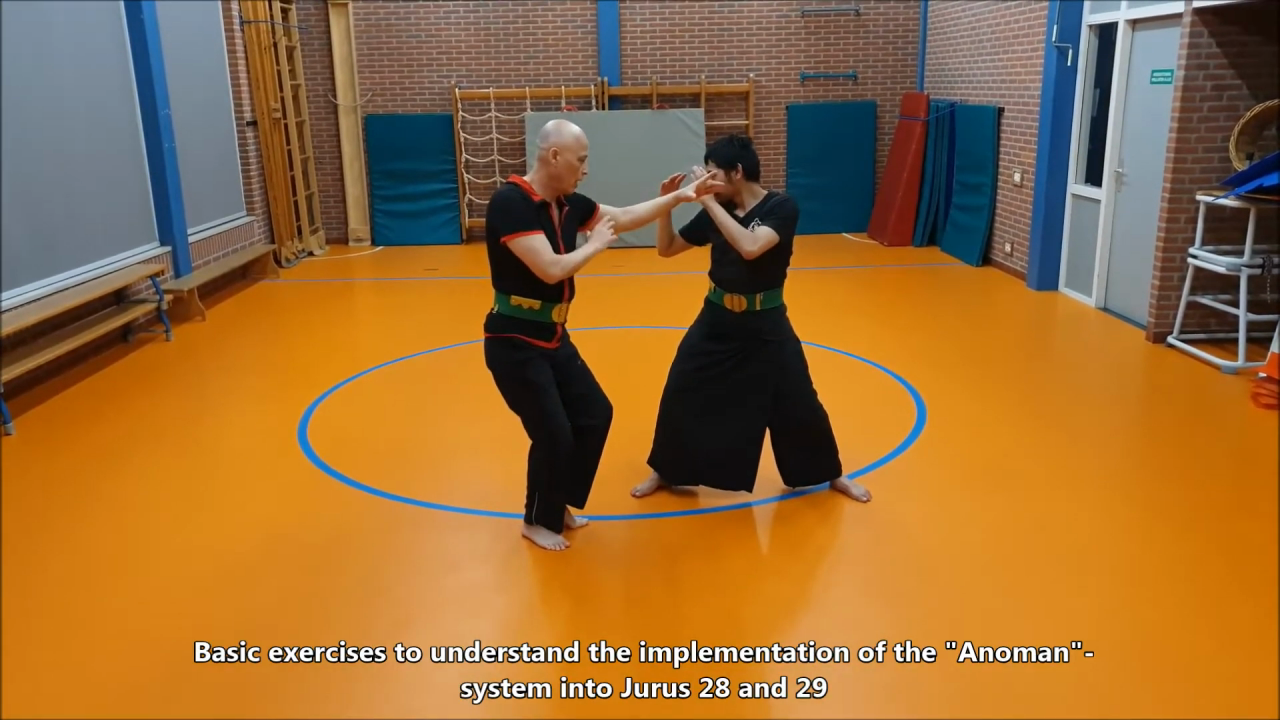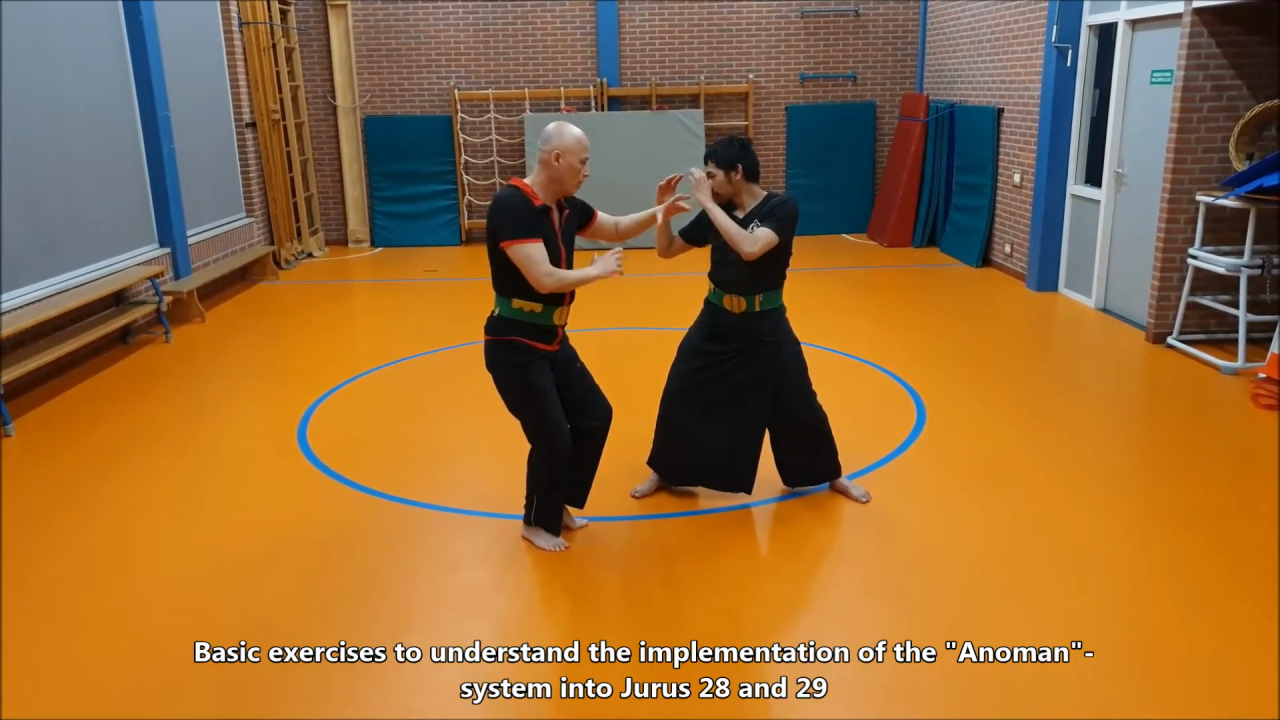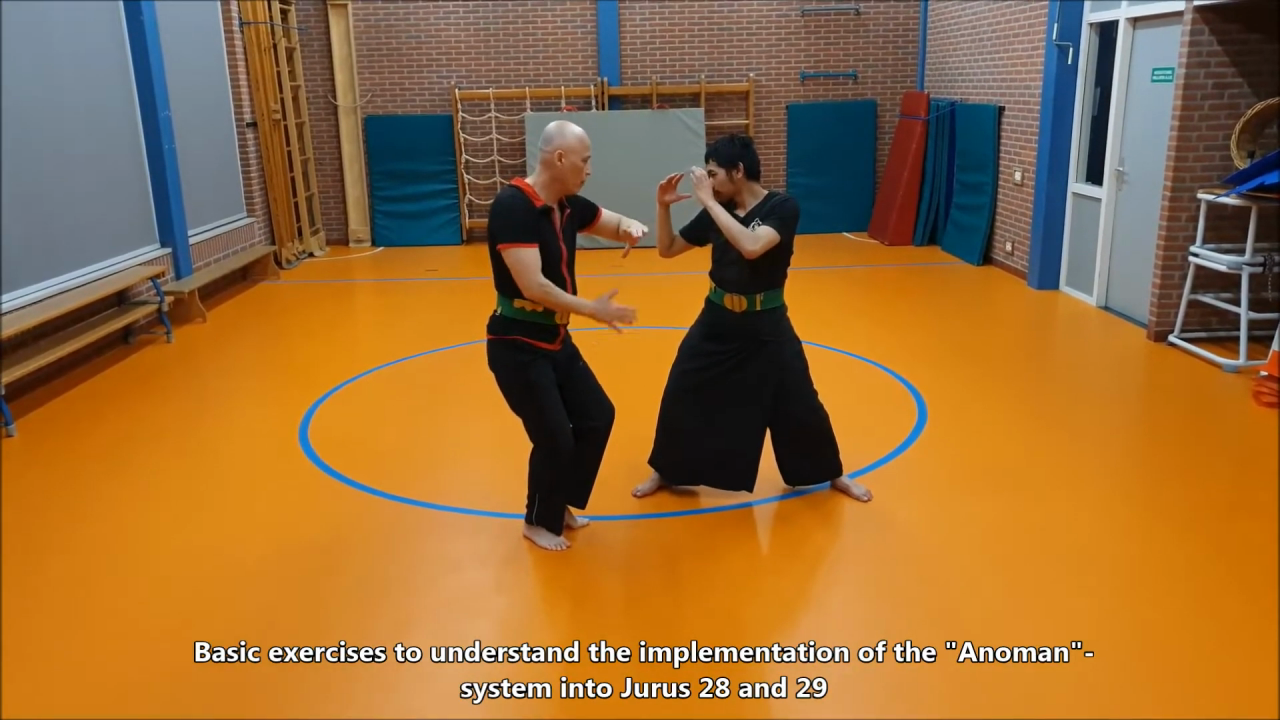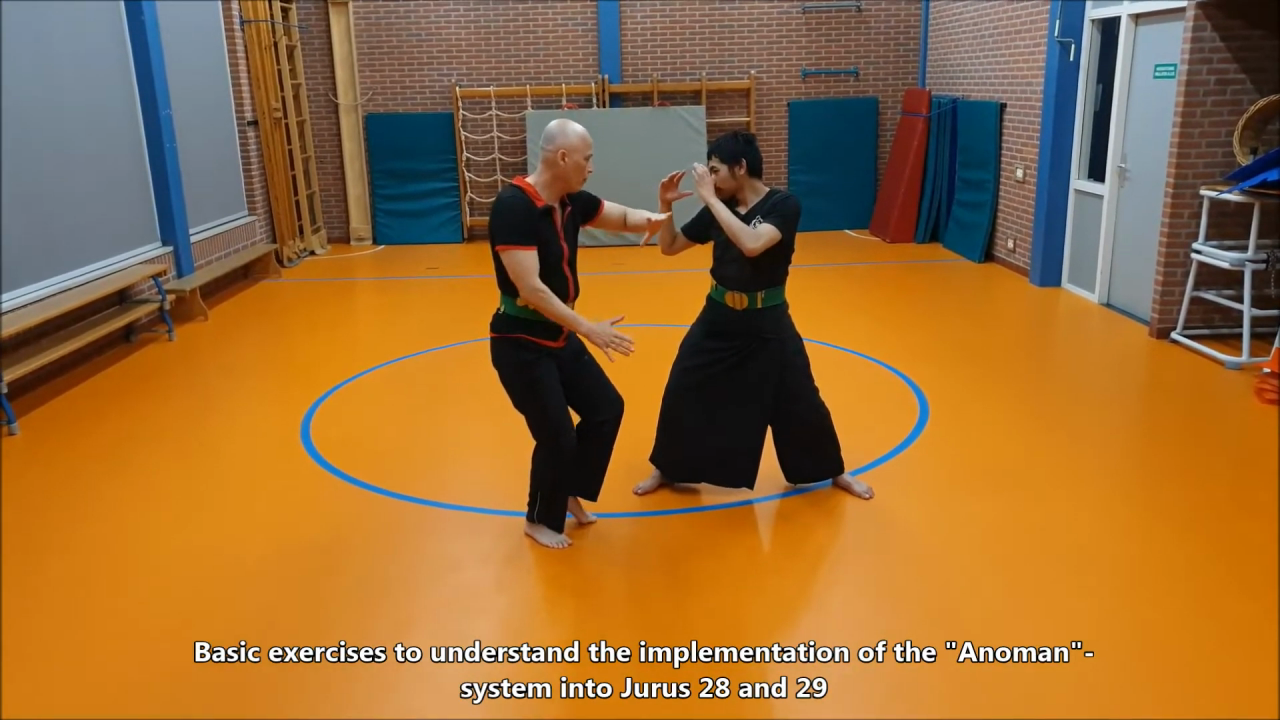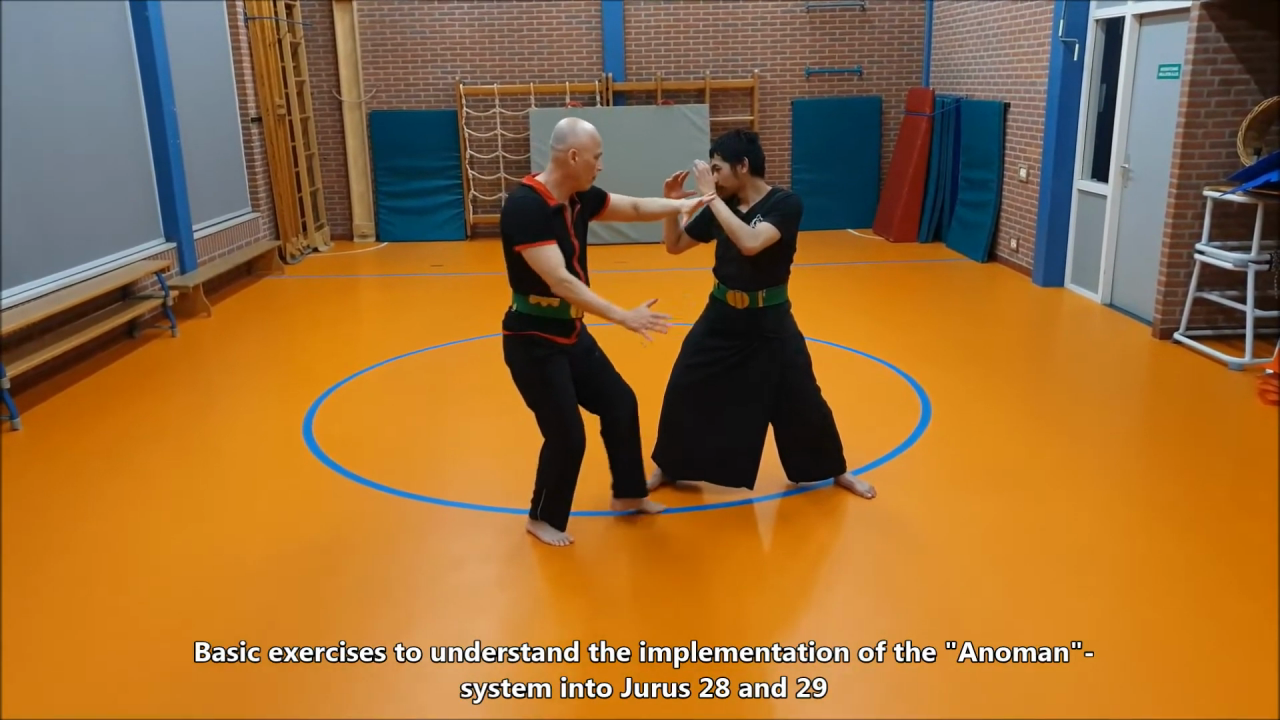
dt=0.3s
person 1, frame 1
left shoulder: (568, 203)
right shoulder: (509, 203)
left elbow: (623, 217)
right elbow: (550, 268)
left wrist: (679, 196)
right wrist: (595, 245)
left hip: (553, 336)
right hip: (515, 341)
left knee: (595, 415)
right knee: (553, 434)
left ankle: (559, 505)
right ankle: (539, 521)
person 1, frame 2
left shoulder: (566, 206)
right shoulder: (510, 206)
left elbow: (616, 229)
right elbow: (544, 279)
left wrist: (654, 214)
right wrist: (597, 270)
left hip: (551, 339)
right hip: (514, 345)
left knee: (594, 417)
right knee: (551, 437)
left ankle: (558, 504)
right ankle: (537, 523)
person 1, frame 3
left shoulder: (568, 205)
right shoulder: (512, 207)
left elbow: (615, 224)
right elbow: (532, 286)
left wrist: (630, 228)
right wrist: (593, 309)
left hip: (555, 338)
right hip: (517, 344)
left knee: (597, 416)
right knee: (554, 438)
left ankle: (560, 505)
right ankle: (539, 521)
person 1, frame 4
left shoulder: (571, 201)
right shoulder: (513, 207)
left elbow: (622, 217)
right elbow: (531, 289)
left wrist: (649, 219)
right wrist: (590, 330)
left hip: (559, 334)
right hip: (520, 342)
left knee: (605, 408)
right knee: (557, 436)
left ankle: (572, 494)
right ankle: (542, 520)
person 1, frame 5
left shoulder: (579, 197)
right shoulder: (524, 206)
left elbow: (634, 207)
right elbow: (560, 281)
left wrist: (679, 205)
right wrist: (624, 316)
left hip: (570, 331)
right hip: (533, 339)
left knee: (620, 404)
right knee: (566, 435)
left ankle: (629, 494)
right ankle: (543, 518)
person 2, frame 1
left shoulder: (782, 208)
right shoulder: (717, 211)
left elbow: (750, 247)
right elbow: (667, 248)
left wrist: (709, 202)
left hip: (765, 325)
right hip: (715, 321)
left knee: (799, 405)
right knee: (679, 397)
left ankle: (832, 475)
right ankle: (664, 472)
person 2, frame 2
left shoulder: (781, 209)
right shoulder: (717, 211)
left elbow: (750, 248)
right elbow: (666, 249)
left wrist: (706, 202)
right wrist: (663, 207)
left hip: (765, 326)
right hip: (715, 322)
left knee: (798, 406)
right knee: (679, 398)
left ankle: (832, 475)
right ankle: (664, 473)
person 2, frame 3
left shoulder: (782, 207)
right shoulder: (718, 211)
left elbow: (751, 246)
right elbow: (667, 249)
left wrist: (708, 200)
right wrist: (663, 206)
left hip: (766, 325)
right hip: (716, 321)
left knee: (799, 405)
right knee: (680, 398)
left ankle: (833, 474)
right ankle: (665, 472)
person 2, frame 4
left shoulder: (784, 205)
right shoulder: (719, 208)
left elbow: (752, 244)
right elbow: (669, 246)
left wrist: (709, 197)
right wrist: (665, 205)
left hip: (767, 322)
right hip: (718, 318)
left knee: (800, 401)
right knee: (682, 394)
left ankle: (835, 472)
right ankle: (666, 470)
person 2, frame 5
left shoulder: (785, 204)
right shoulder: (722, 206)
left elbow: (750, 243)
right elbow: (674, 245)
left wrist: (710, 196)
right wrist: (671, 203)
left hip: (769, 320)
right hip: (720, 316)
left knee: (801, 401)
right knee: (683, 391)
left ankle: (837, 471)
right ankle: (667, 468)
